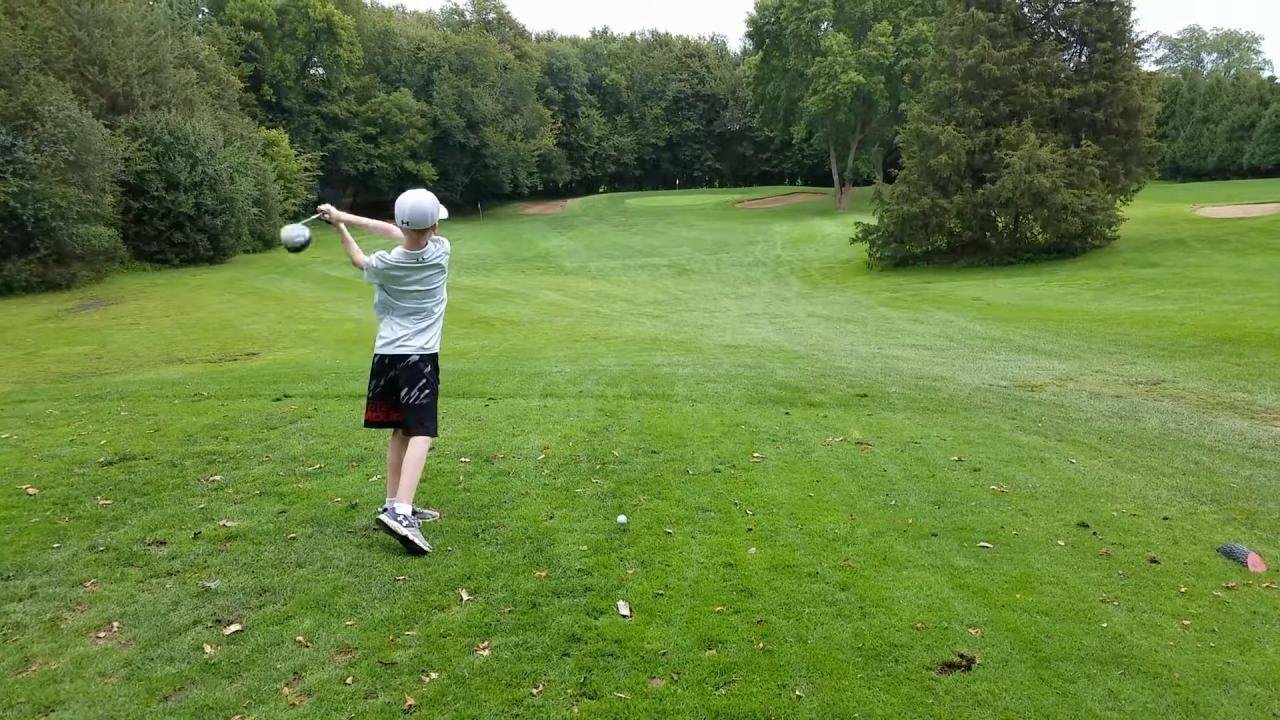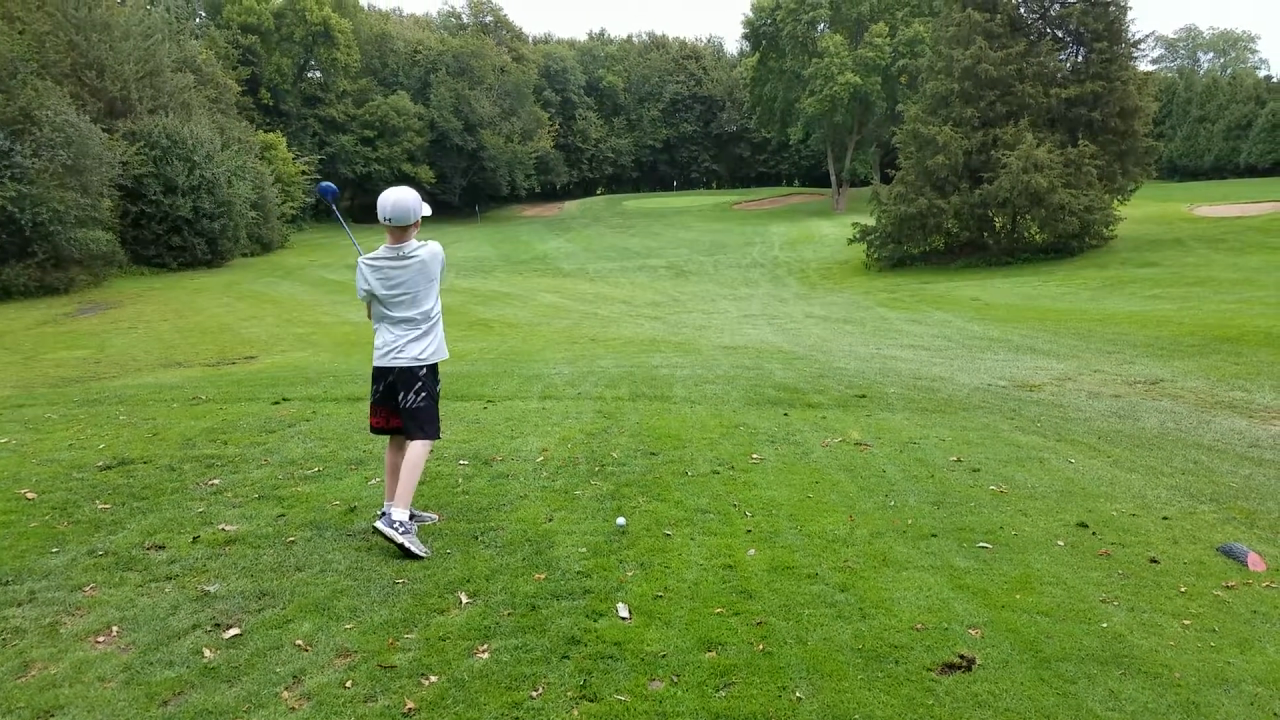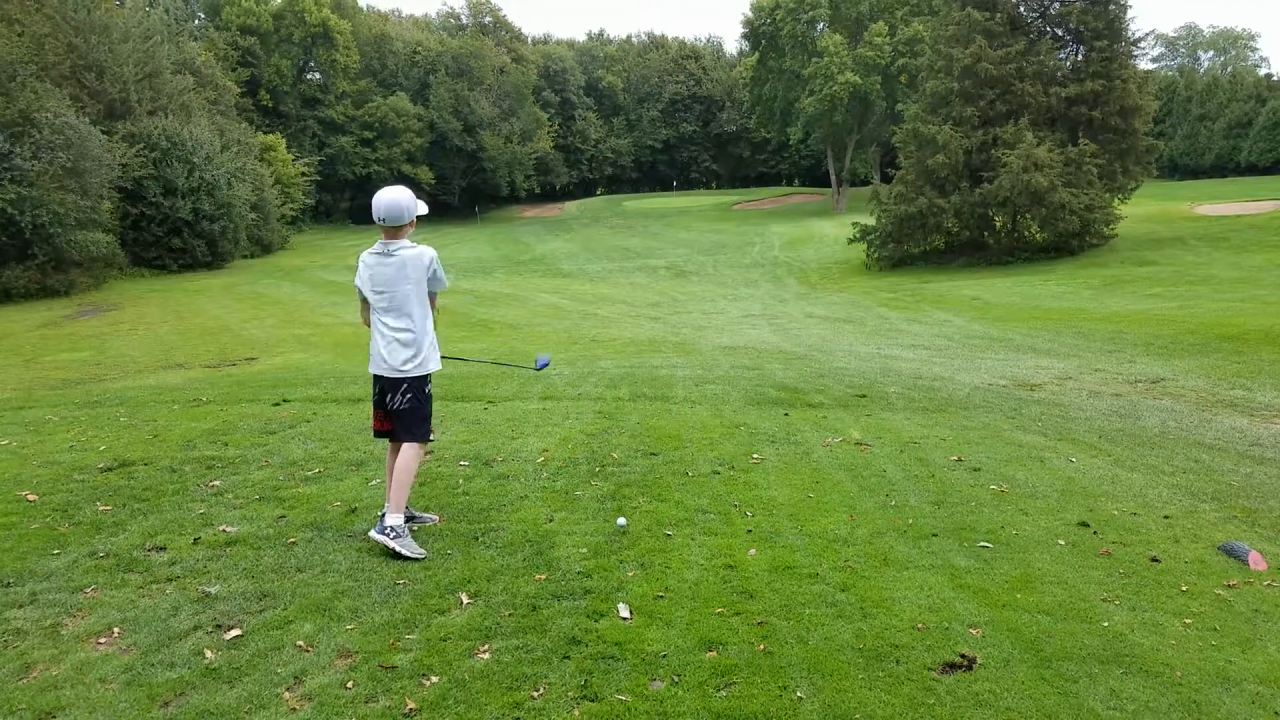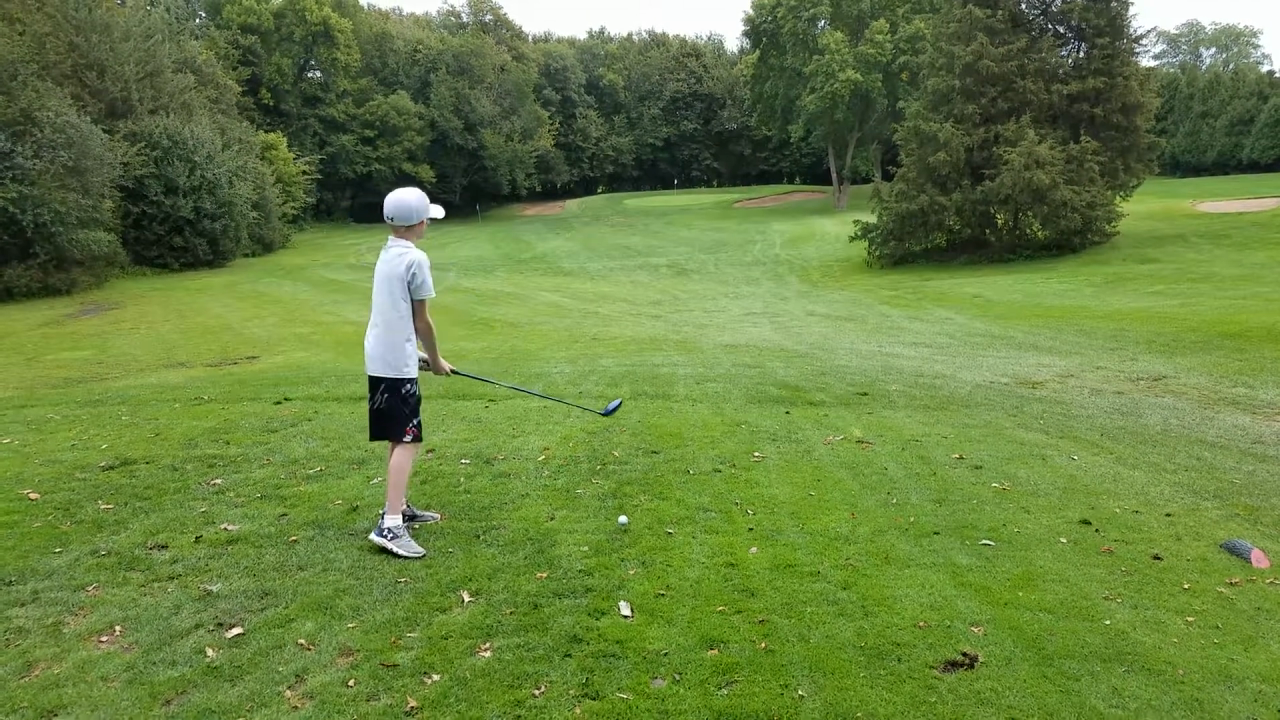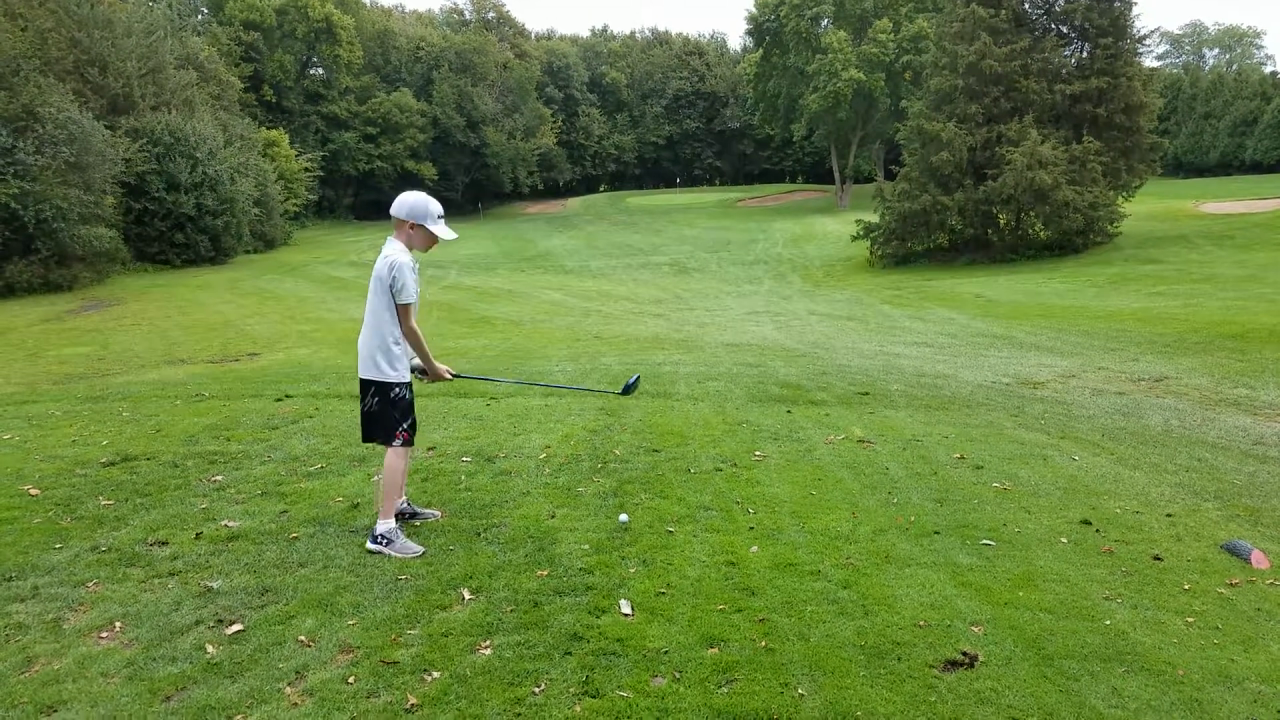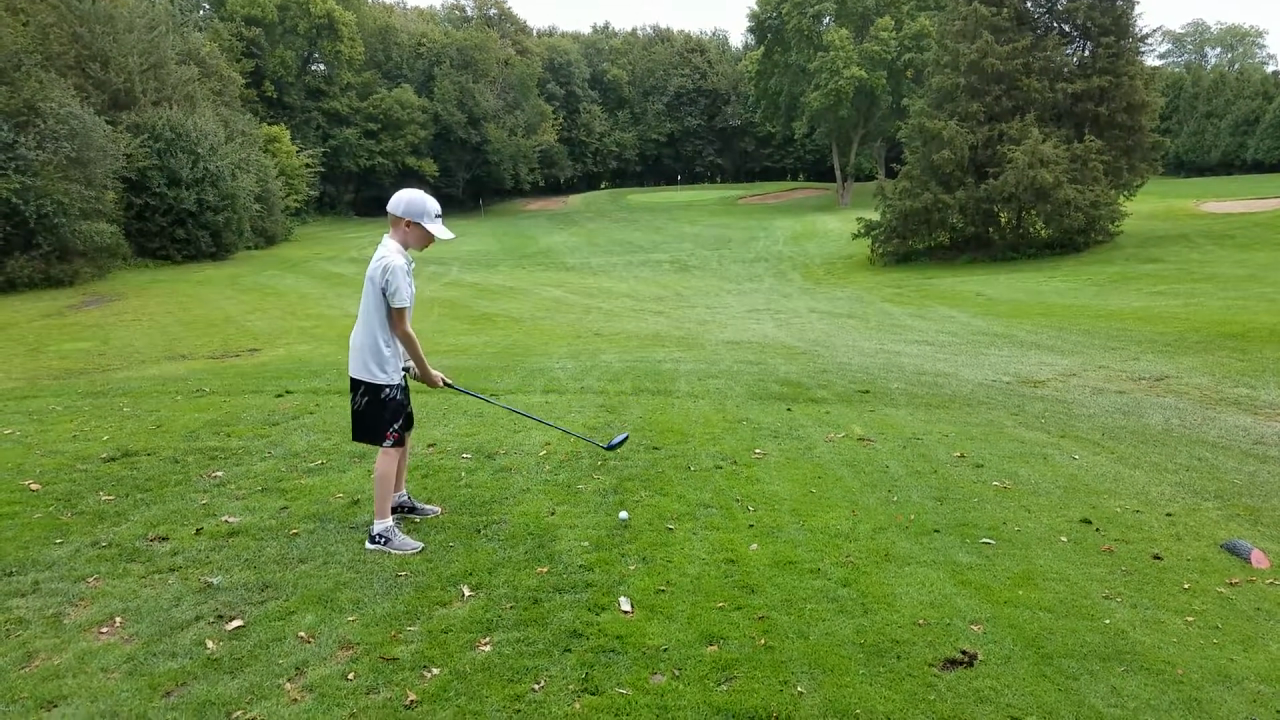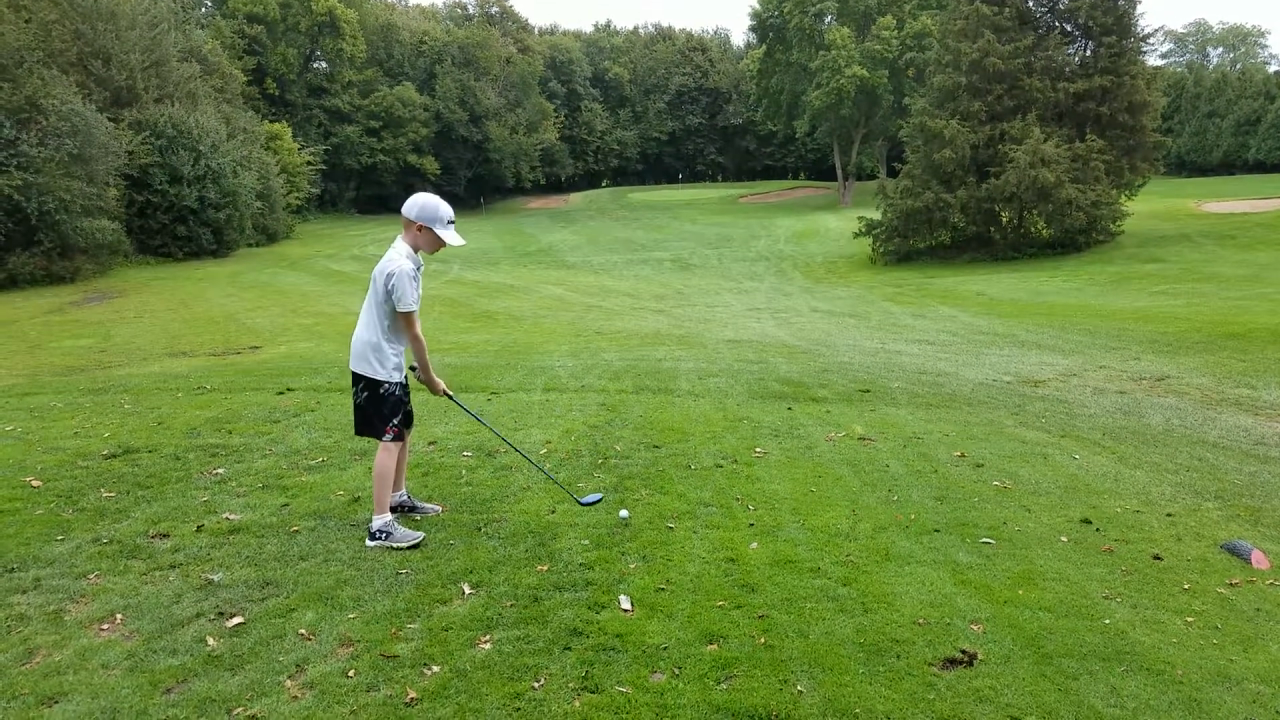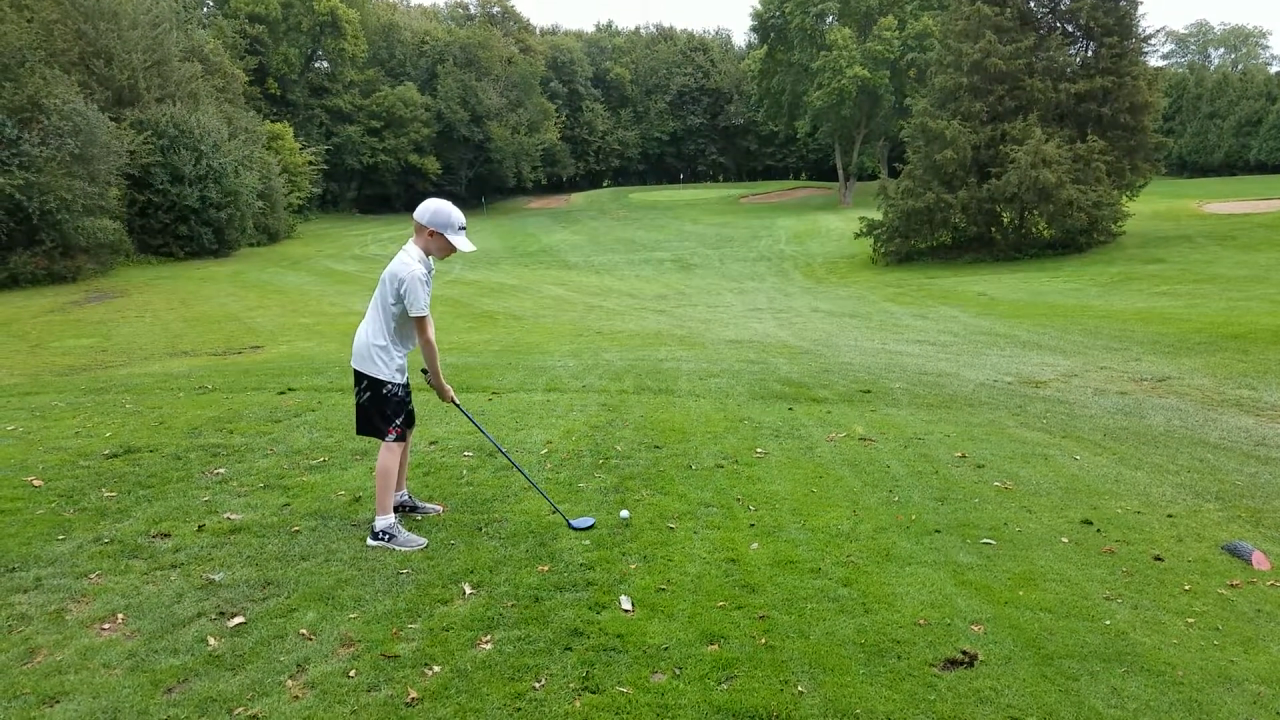
dt=0.3s
person 1, frame 1
left shoulder: (384, 265)
right shoulder: (441, 250)
left elbow: (358, 259)
right elbow: (395, 233)
left wrist: (340, 222)
right wrist: (344, 215)
left hip: (386, 354)
right hip: (421, 356)
left knee: (401, 430)
right knee: (421, 434)
left ankle: (395, 503)
right ankle: (400, 511)
person 1, frame 2
left shoulder: (367, 266)
right shoulder: (433, 253)
left elbow: (371, 314)
left hip: (384, 360)
right hip: (421, 360)
left knee: (398, 435)
right knee: (421, 438)
left ankle: (394, 507)
right ankle: (397, 519)
person 1, frame 3
left shoulder: (366, 261)
right shoulder: (425, 256)
left elbow: (366, 318)
right elbow: (432, 306)
left hip: (381, 364)
right hip: (414, 364)
left knee: (397, 438)
right knee: (414, 441)
left ankle: (395, 509)
right ankle: (391, 524)
person 1, frame 4
left shoulder: (388, 255)
right shoulder: (416, 259)
right elbow: (421, 321)
left wrist: (418, 354)
right wrist: (435, 359)
left hip: (383, 359)
right hip: (397, 364)
left knee: (400, 437)
right knee: (407, 441)
left ankle: (398, 506)
right ankle: (390, 526)
person 1, frame 5
left shoulder: (390, 256)
right shoulder: (401, 262)
right elbow: (407, 326)
left wrist: (417, 361)
right wrist: (431, 365)
left hip: (385, 362)
right hip: (387, 367)
left knee: (402, 439)
right knee: (399, 444)
left ankle: (397, 504)
right ankle: (384, 531)
person 1, frame 6
left shoulder: (393, 256)
right shoulder: (394, 264)
right elbow: (402, 328)
left wrist: (411, 362)
right wrist: (425, 370)
left hip: (386, 362)
right hip: (377, 367)
left knee: (403, 431)
right knee: (391, 443)
left ankle: (398, 498)
right ankle: (381, 530)
person 1, frame 7
left shoulder: (406, 259)
right shoulder: (401, 268)
right elbow: (412, 330)
left wrist: (421, 368)
right wrist: (429, 377)
left hip: (388, 360)
right hip: (377, 362)
left knee: (403, 429)
right knee: (391, 438)
left ankle: (398, 497)
right ankle: (381, 525)
person 1, frame 8
left shoulder: (418, 261)
right shoulder: (412, 272)
left elbow: (425, 324)
right elbow: (425, 333)
left wrist: (432, 373)
right wrist: (439, 382)
left hip: (389, 359)
right hip: (378, 362)
left knee: (405, 429)
right knee: (393, 439)
left ankle: (399, 497)
right ankle: (383, 526)
